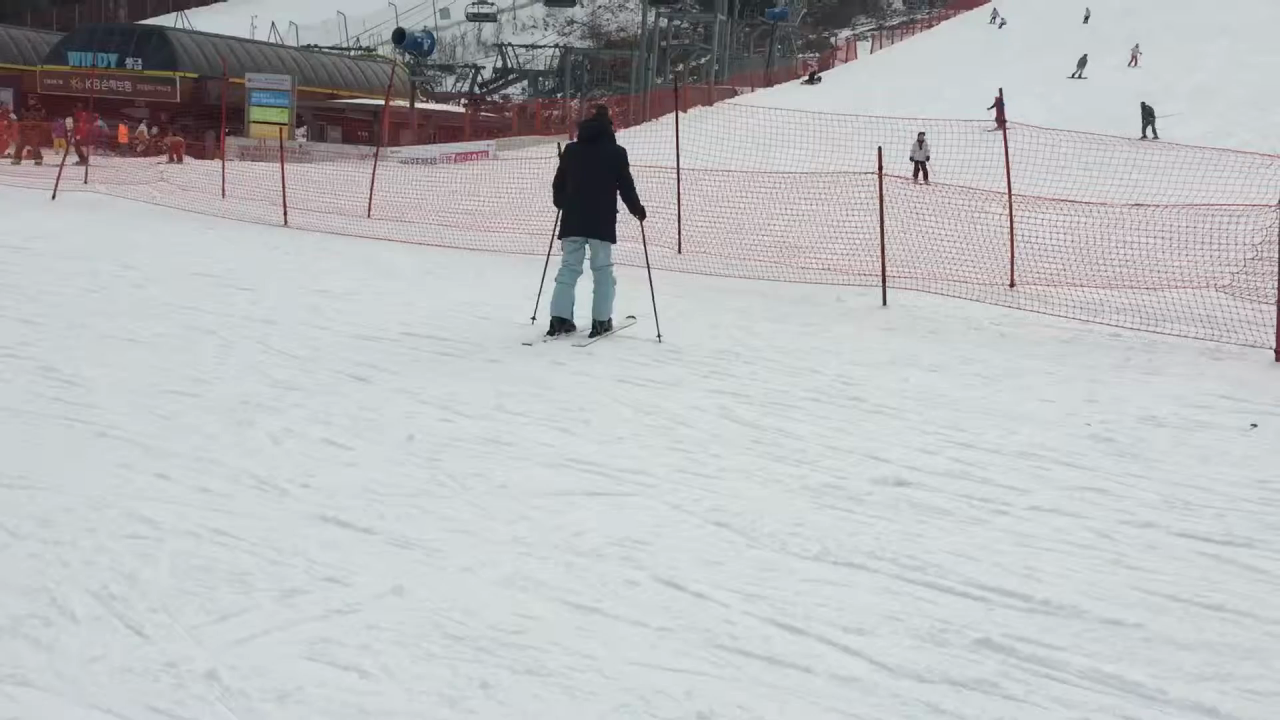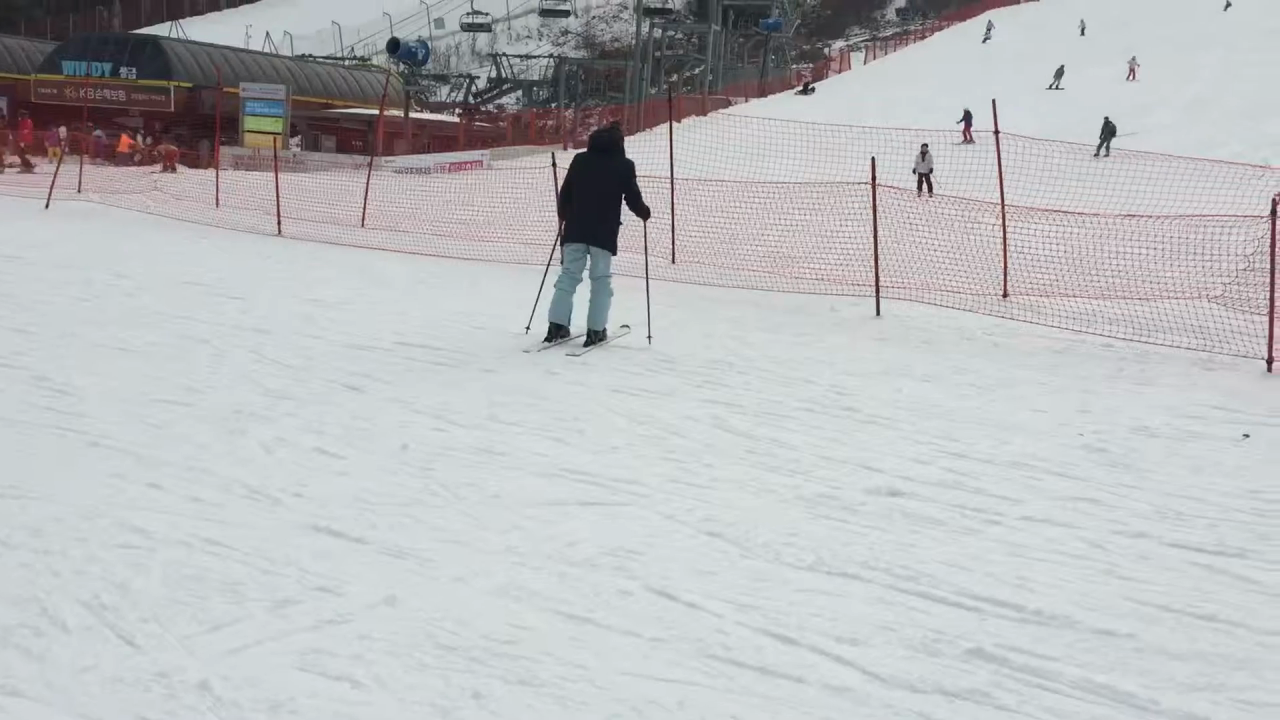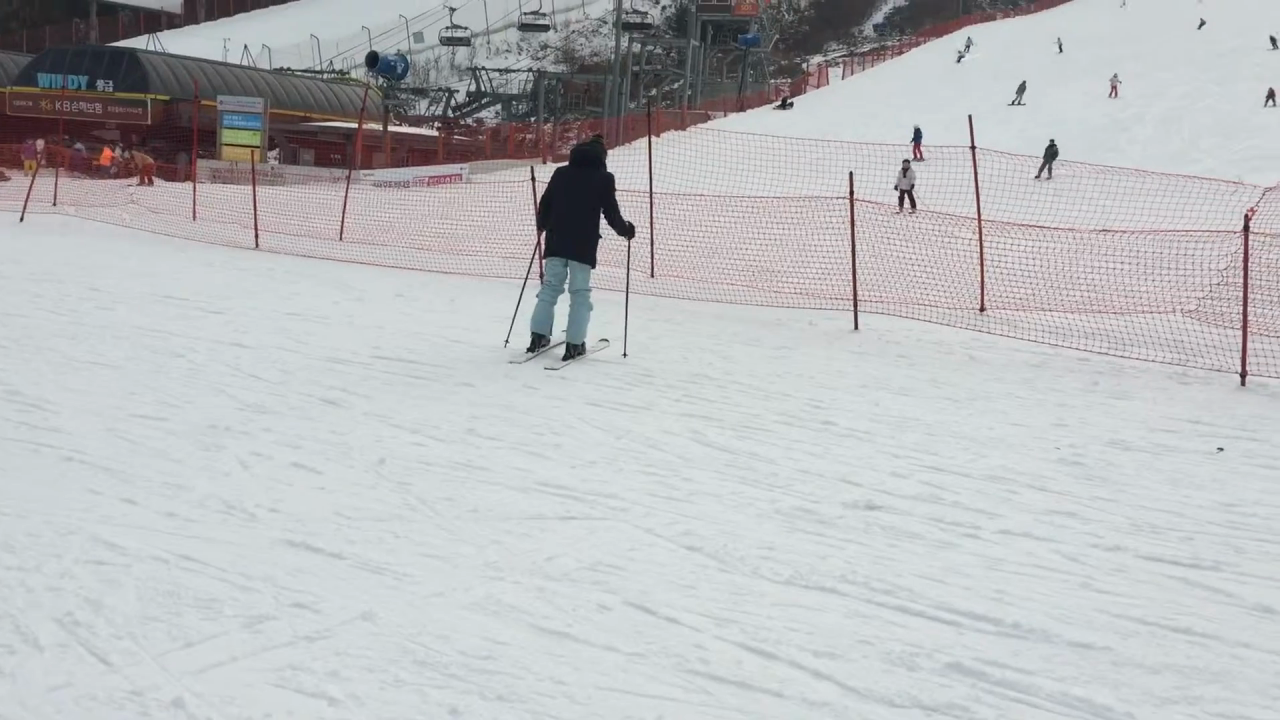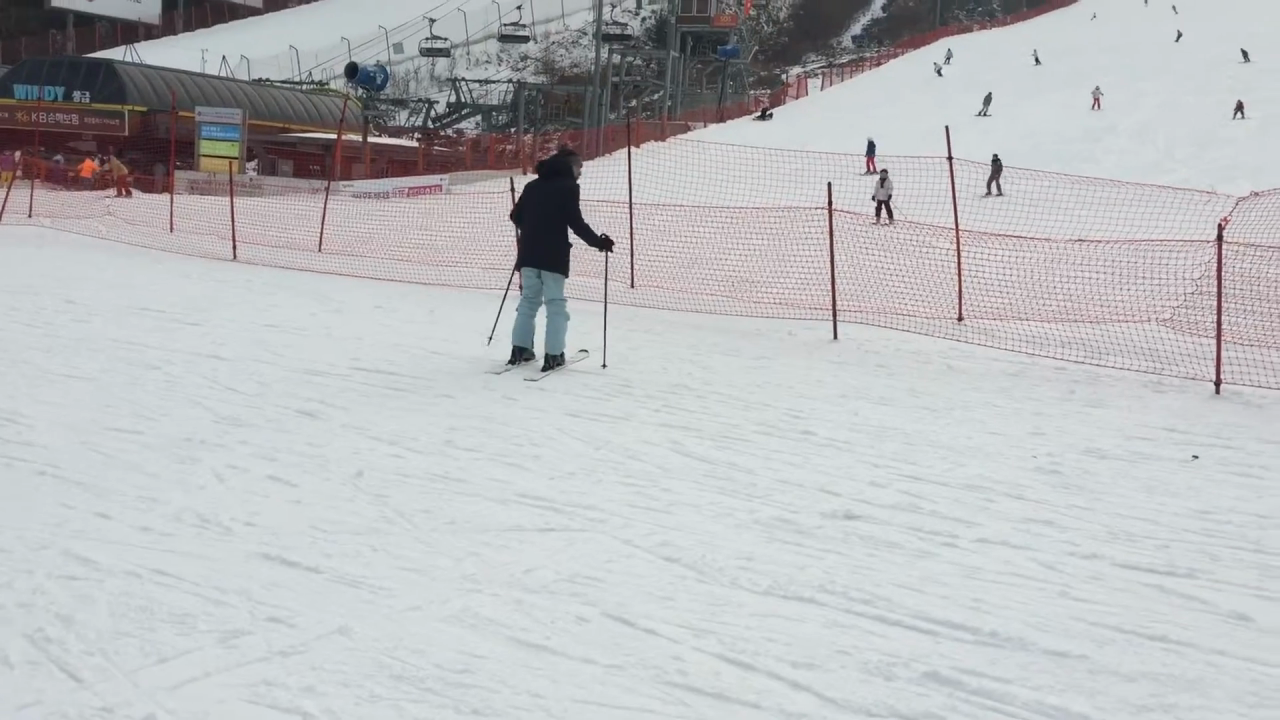
dt=0.3s
person 1, frame 1
left shoulder: (571, 149)
right shoulder: (616, 152)
left elbow: (559, 183)
right elbow: (625, 186)
left wrist: (562, 204)
right wrist: (637, 209)
left hip: (573, 219)
right hip: (602, 221)
left knee: (569, 268)
right knee: (602, 270)
left ankle: (560, 319)
right ankle: (601, 320)
person 1, frame 2
left shoulder: (580, 159)
right shoulder: (624, 165)
left elbow: (566, 191)
right elbow: (633, 198)
left wrist: (564, 215)
right wrist: (644, 212)
left hip: (576, 228)
right hip: (604, 230)
left knee: (568, 275)
right knee: (600, 279)
left ankle: (557, 326)
right ankle: (595, 330)
person 1, frame 3
left shoulder: (561, 173)
right shoulder: (604, 178)
left elbow: (545, 203)
right elbow: (611, 212)
left wrist: (542, 224)
right wrist: (626, 230)
left hip: (556, 240)
right hip: (583, 243)
left knee: (550, 287)
right knee: (580, 292)
left ankle: (539, 335)
right ankle: (575, 344)
person 1, frame 4
left shoulder: (534, 185)
right shoulder: (568, 186)
left elbow: (516, 214)
right elbow: (575, 222)
right wrist: (598, 242)
left hip: (529, 251)
right hip: (553, 252)
left knee: (529, 299)
right knee: (555, 303)
left ankle: (520, 349)
right ankle: (553, 354)
